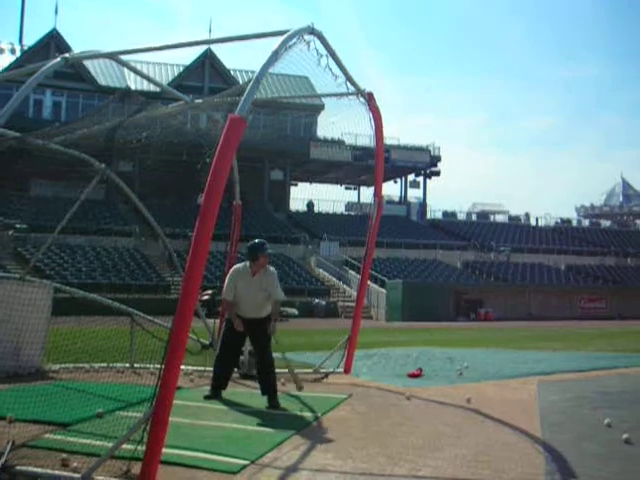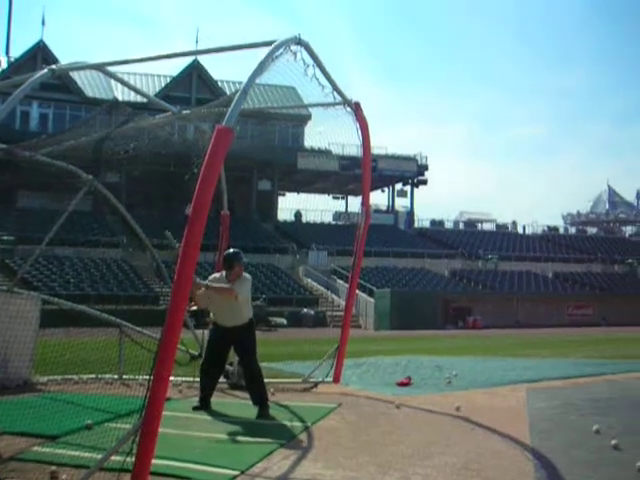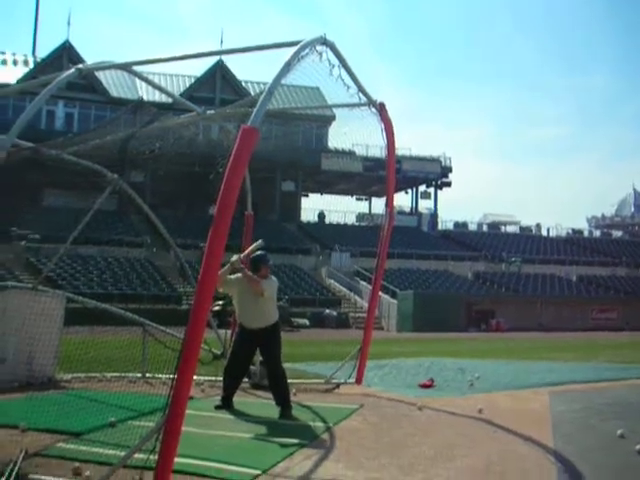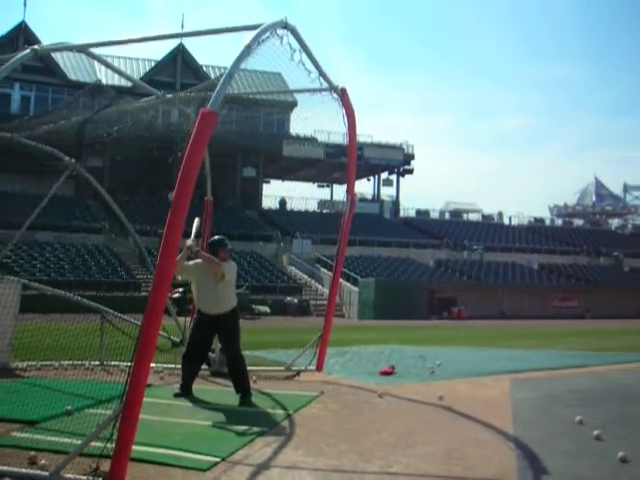
dt=0.4s
person 1, frame 1
left shoulder: (271, 273)
right shoulder: (236, 271)
left elbow: (277, 299)
right elbow: (227, 299)
left wrist: (273, 321)
right wrist: (234, 319)
left hip: (261, 321)
right hip: (237, 319)
left knee: (265, 358)
right knee: (225, 355)
left ankle: (271, 396)
right ankle: (216, 389)
person 1, frame 2
left shoulder: (245, 279)
right shoulder: (214, 279)
left elbow: (230, 292)
right elbow: (201, 303)
left wrist: (204, 285)
right wrist: (195, 290)
left hip: (243, 328)
right hip: (220, 328)
left knee: (251, 367)
right knee: (209, 365)
left ankle: (263, 406)
right ankle: (204, 400)
person 1, frame 3
left shoulder: (272, 282)
right shoulder: (239, 280)
left elbow: (257, 286)
right elbow: (218, 282)
left wrist: (240, 268)
right wrist: (231, 265)
left hip: (269, 330)
right hip: (246, 330)
left knee: (275, 368)
right knee: (234, 366)
left ankle: (285, 406)
right ankle: (226, 399)
person 1, frame 4
left shoulder: (231, 266)
right shoulder: (197, 266)
left elbow: (217, 267)
right elbow: (177, 269)
left wrist: (196, 251)
right wrist: (186, 251)
left hip: (227, 316)
right hip: (204, 316)
left knee: (234, 355)
right knee: (192, 353)
left ankle: (245, 393)
right ankle: (186, 387)
